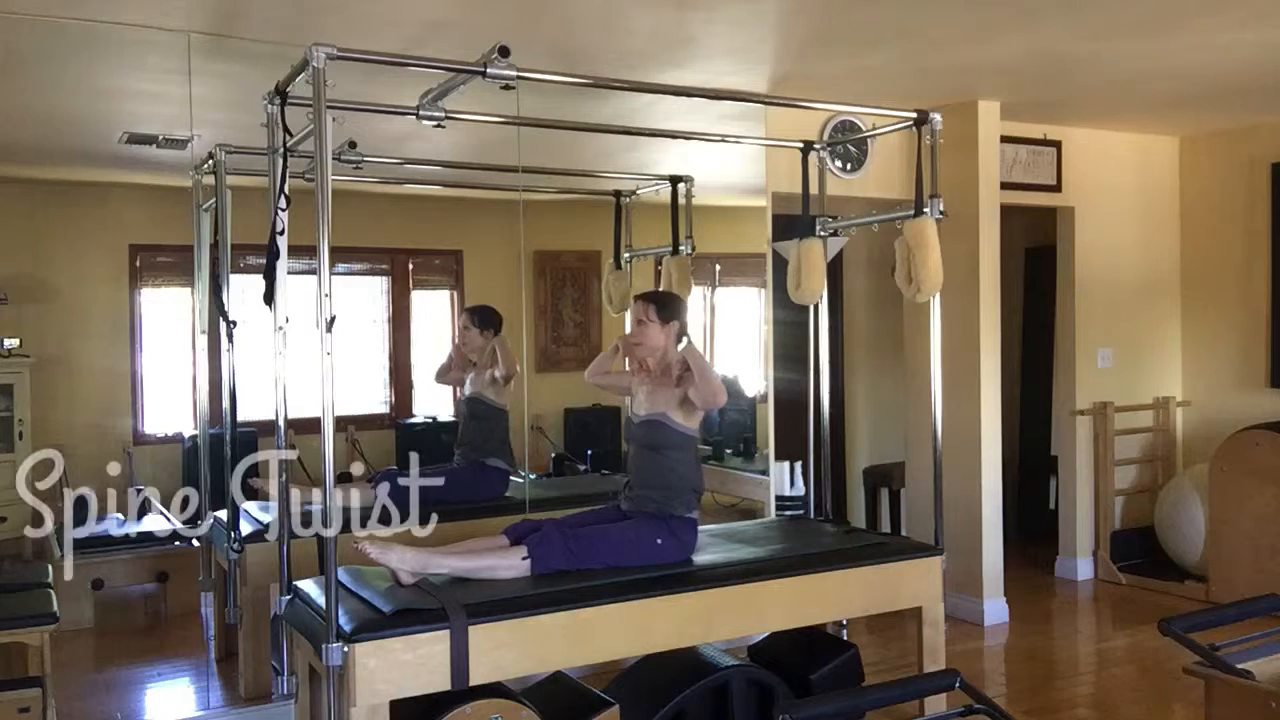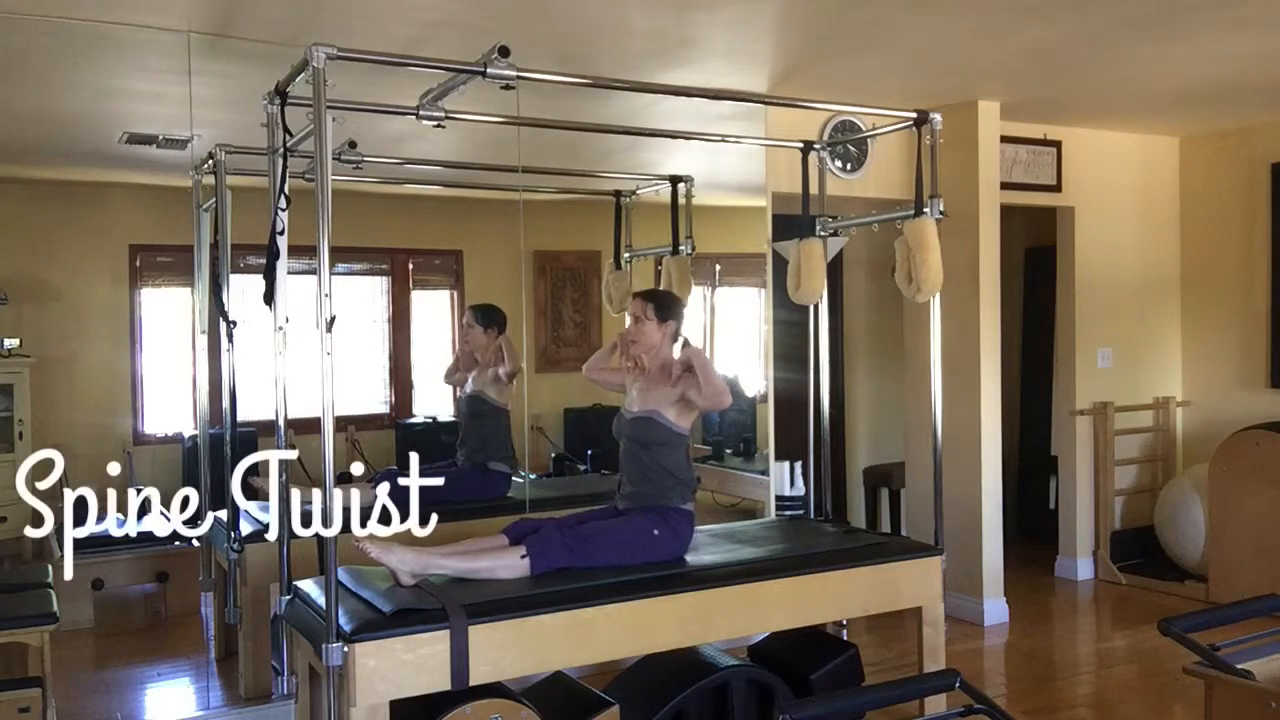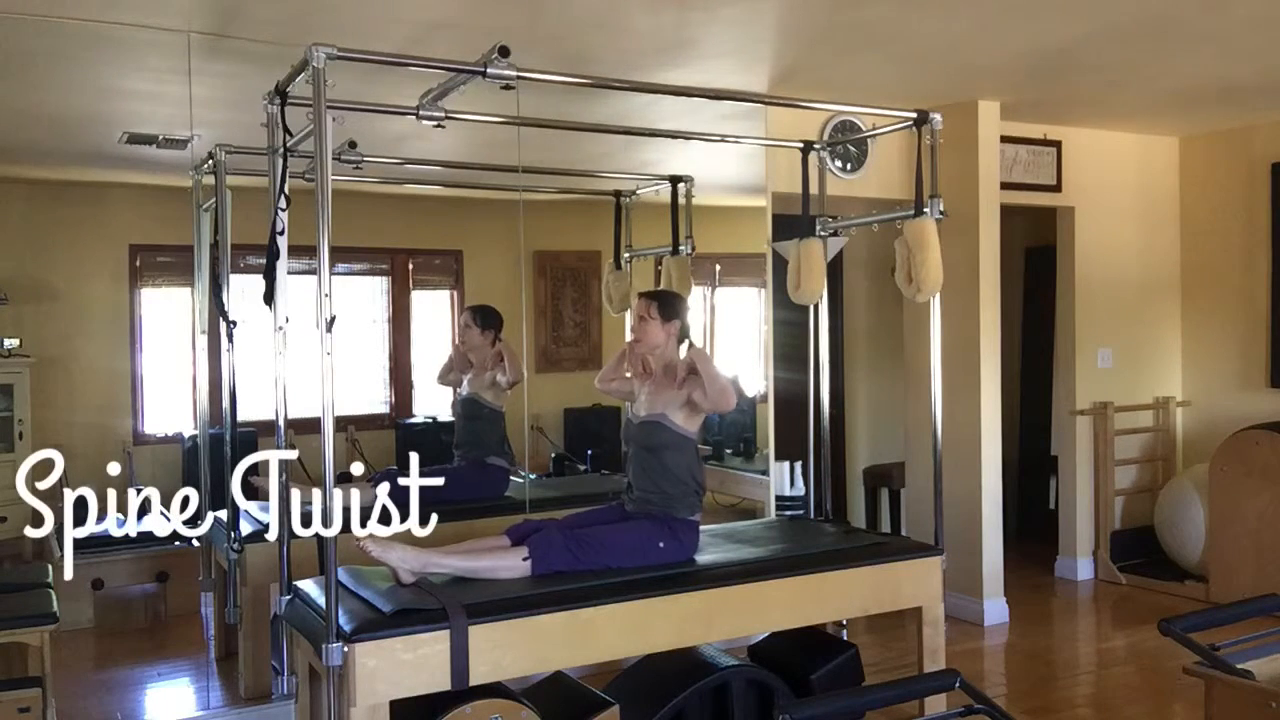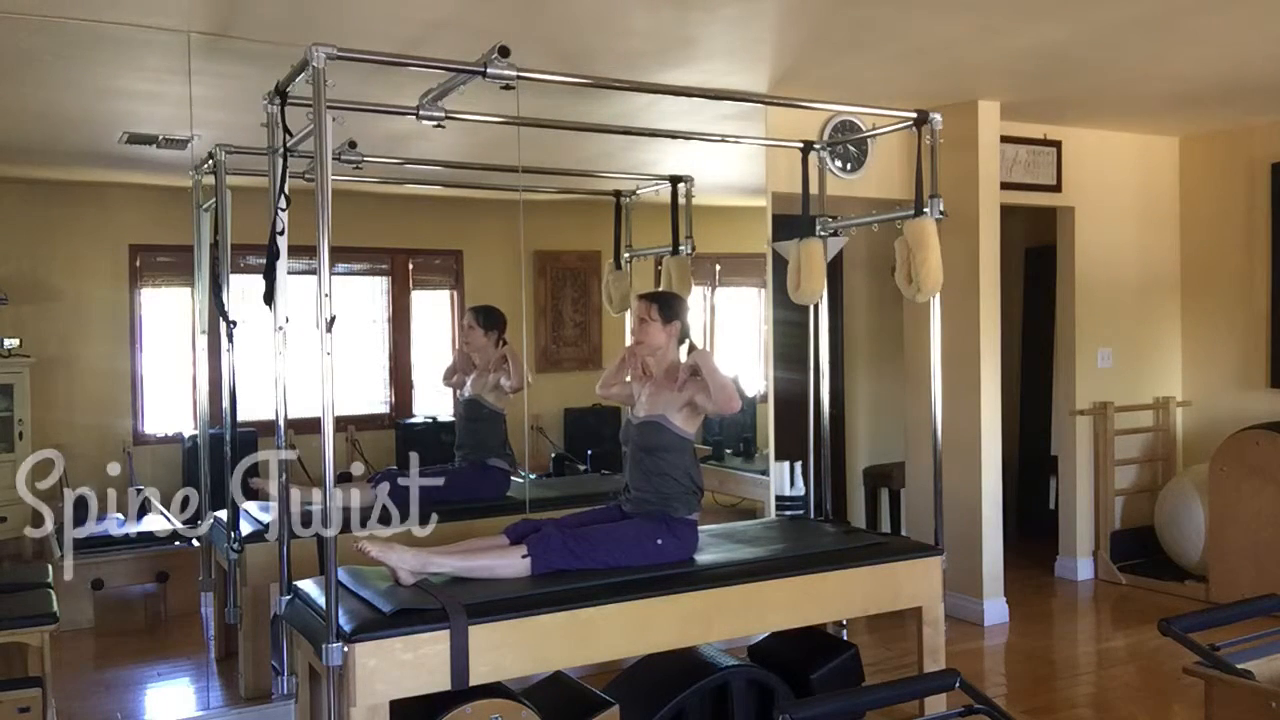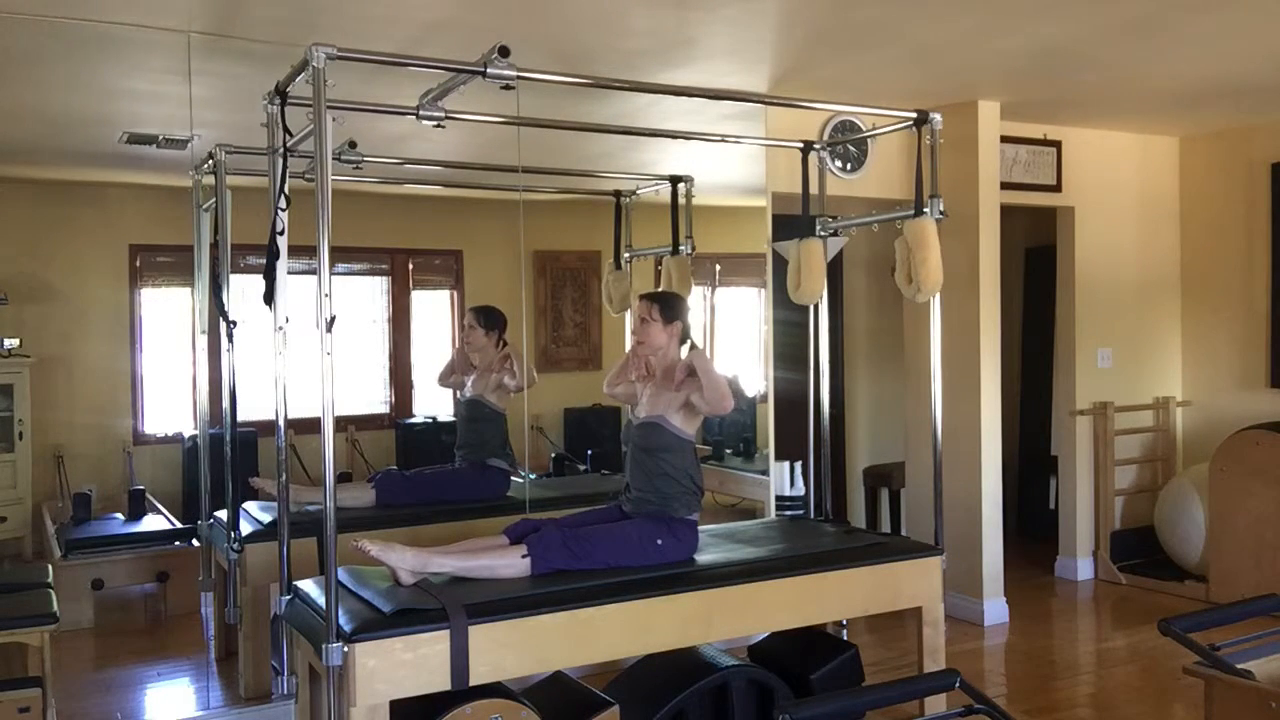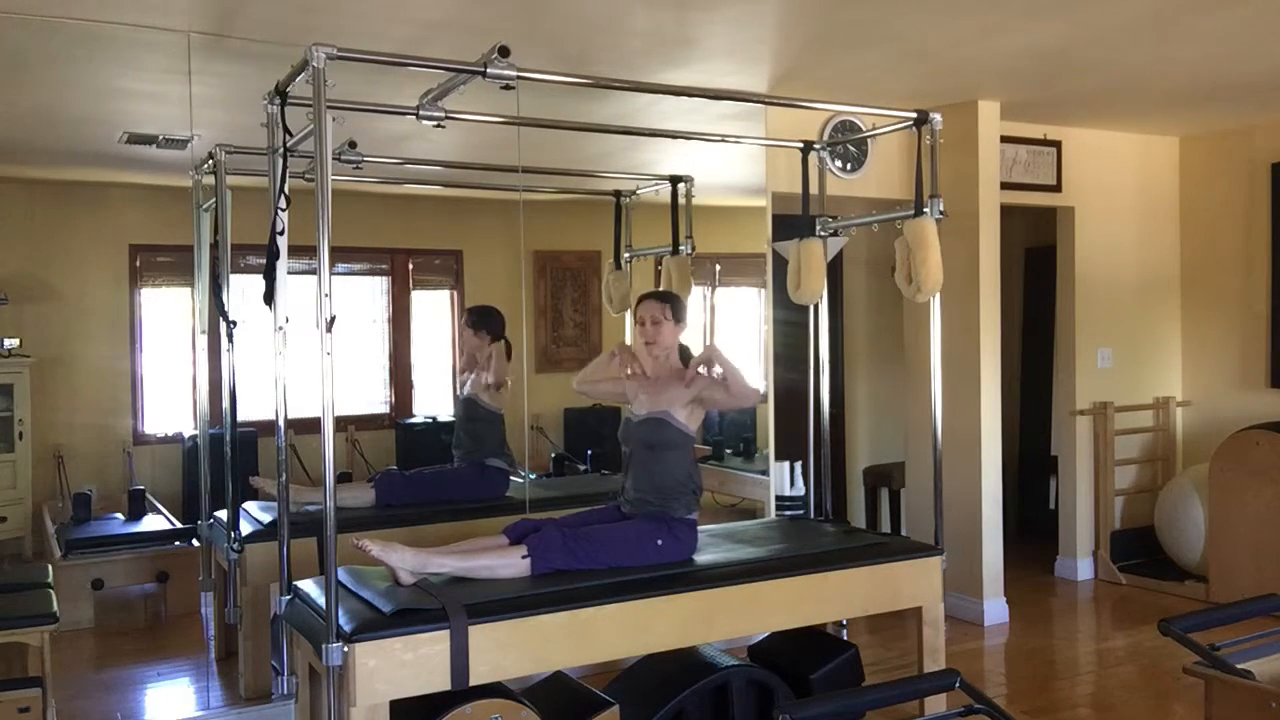
dt=0.5s
person 1, frame 1
left shoulder: (685, 385)
right shoulder: (642, 381)
left elbow: (717, 398)
right elbow: (593, 376)
left wrist: (690, 352)
right wrist: (618, 345)
left hip: (669, 528)
right hip: (631, 511)
left knee: (557, 547)
right knee: (533, 531)
left ankle: (422, 562)
right ankle: (421, 561)
person 1, frame 2
left shoulder: (683, 385)
right shoulder: (636, 379)
left elbow: (721, 399)
right elbow: (590, 370)
left wrist: (694, 355)
right wrist: (617, 343)
left hip: (665, 522)
right hip: (629, 510)
left knee: (555, 546)
right knee: (530, 530)
left ankle: (422, 564)
right ankle: (420, 558)
person 1, frame 3
left shoulder: (688, 387)
right shoulder: (645, 383)
left elbow: (726, 401)
right elbow: (603, 382)
left wrist: (698, 356)
right wrist: (627, 351)
left hip: (671, 529)
right hip: (634, 511)
left knee: (558, 548)
right knee: (536, 531)
left ankle: (422, 562)
right ankle: (420, 558)
person 1, frame 4
left shoulder: (689, 389)
right shoulder: (644, 386)
left elbow: (730, 403)
right elbow: (604, 388)
left wrist: (702, 359)
right wrist: (628, 355)
left hip: (669, 528)
right hip: (631, 512)
left knee: (556, 547)
right knee: (531, 530)
left ankle: (422, 563)
right ankle: (419, 557)
person 1, frame 5
left shoulder: (688, 388)
right shoulder: (647, 386)
left elbow: (723, 403)
right elbow: (611, 387)
left wrist: (699, 358)
right wrist: (633, 353)
left hip: (669, 529)
right hip: (632, 512)
left knee: (556, 547)
right knee: (533, 530)
left ankle: (422, 562)
right ankle: (420, 561)
person 1, frame 6
left shoulder: (693, 386)
right shoulder: (637, 385)
left elbow: (749, 396)
right elbow: (583, 383)
left wrist: (714, 355)
right wrist: (615, 353)
left hip: (669, 529)
right hip: (628, 513)
left knee: (554, 548)
right knee: (532, 529)
left ankle: (422, 563)
right ankle: (419, 561)
person 2, frame 1
left shoulder: (495, 374)
right shoulder: (473, 374)
left elbow: (510, 370)
right elbow: (440, 377)
left wrist: (499, 341)
right wrist: (456, 350)
left hip: (488, 474)
right hip: (468, 468)
left knee: (400, 487)
right knee: (393, 481)
left ankle: (305, 495)
right ankle: (300, 493)
person 2, frame 2
left shoulder: (498, 373)
right shoulder: (476, 373)
left elbow: (514, 367)
right elbow: (449, 377)
left wrist: (504, 340)
right wrist: (462, 352)
left hip: (490, 475)
right hip: (470, 467)
left knee: (401, 487)
right knee: (394, 481)
left ankle: (304, 495)
right ankle: (304, 493)
person 2, frame 3
left shoulder: (494, 375)
right shoulder: (472, 375)
left elbow: (515, 376)
right elbow: (442, 378)
left wrist: (503, 348)
right wrist: (456, 352)
left hip: (487, 473)
right hip: (468, 468)
left knee: (401, 487)
right knee: (390, 481)
left ankle: (306, 495)
right ankle: (301, 492)
person 2, frame 4
left shoulder: (498, 376)
right shoulder: (475, 376)
left elbow: (518, 382)
right elbow: (447, 380)
left wrist: (508, 351)
right wrist: (459, 356)
left hip: (489, 474)
right hip: (468, 469)
left knee: (403, 487)
right knee: (392, 480)
left ankle: (302, 496)
right ankle: (303, 494)
person 2, frame 5
left shoulder: (500, 376)
right shoulder: (473, 376)
left elbow: (526, 381)
right elbow: (443, 380)
left wrist: (511, 351)
right wrist: (458, 355)
left hip: (489, 474)
right hip: (469, 468)
left knee: (402, 487)
right knee: (392, 479)
left ankle: (299, 496)
right ankle: (301, 495)
person 2, frame 6
left shoulder: (493, 377)
right shoulder: (478, 374)
left elbow: (496, 379)
right elbow: (463, 376)
left wrist: (496, 349)
right wrist: (468, 353)
left hip: (487, 475)
right hip: (470, 468)
left knee: (400, 487)
right knee: (392, 479)
left ankle: (299, 496)
right ankle: (300, 493)
